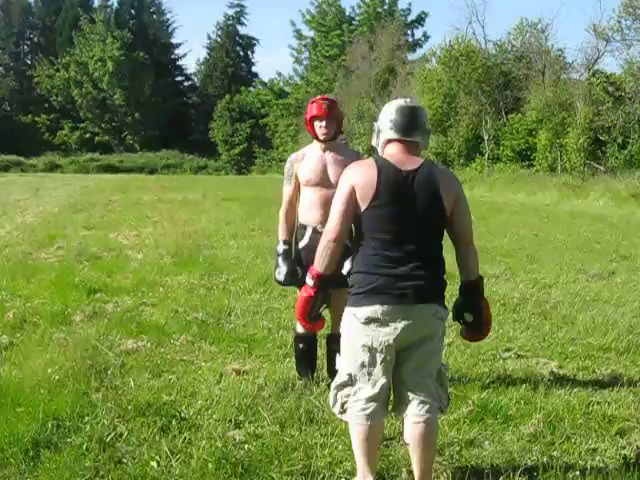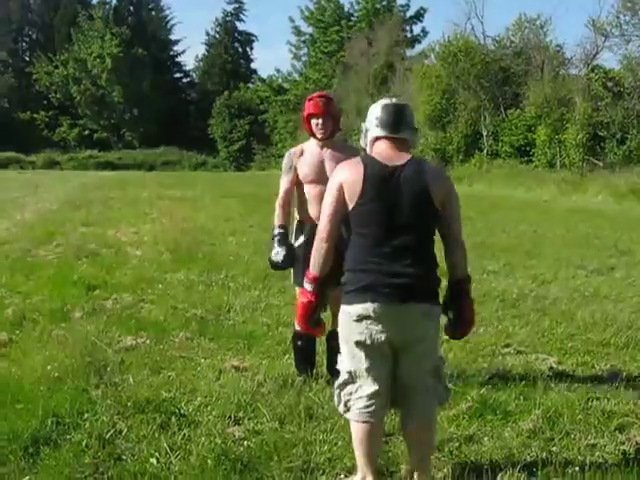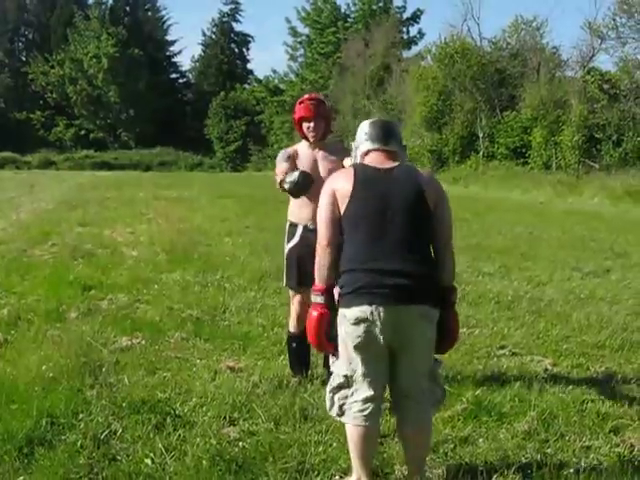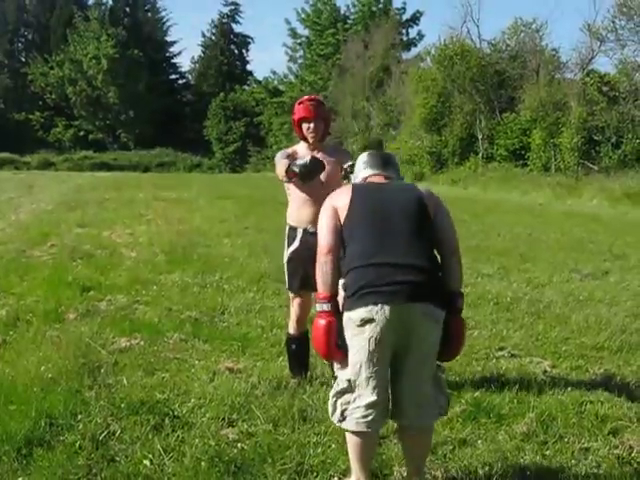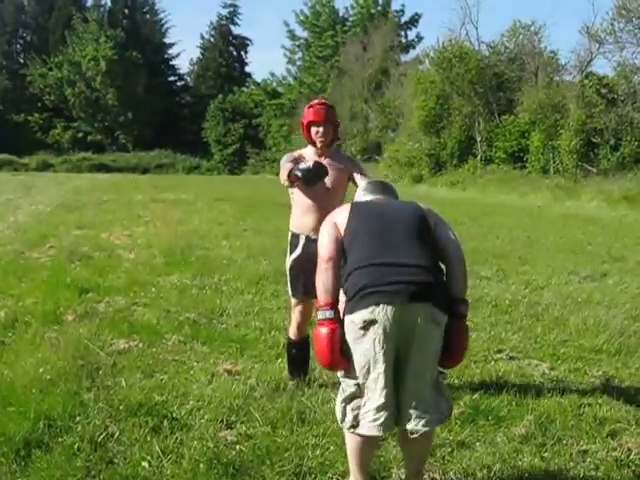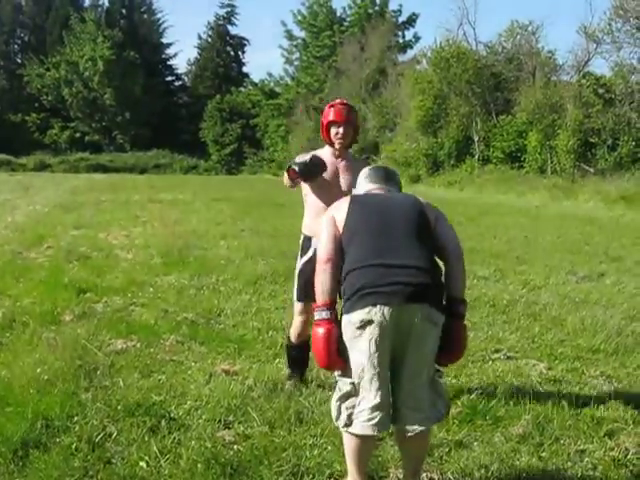
dt=0.2s
person 1, frame 1
left shoulder: (359, 173)
right shoulder: (445, 180)
left elbow: (333, 236)
right elbow: (465, 244)
left wrist: (314, 283)
right wrist: (472, 292)
left hip: (370, 304)
right hip: (426, 305)
left knee: (364, 396)
right knee: (422, 398)
person 1, frame 2
left shoulder: (347, 172)
right shoulder: (436, 176)
left elbow: (325, 236)
right elbow: (454, 240)
left wrist: (312, 287)
right wrist: (460, 290)
left hip: (363, 300)
right hip: (419, 301)
left knee: (364, 394)
right knee: (420, 395)
person 1, frame 3
left shoulder: (339, 181)
right shoulder: (427, 182)
left elbow: (326, 245)
right elbow: (444, 247)
left wrist: (321, 300)
right wrist: (447, 302)
left hip: (361, 301)
right hip: (417, 302)
left knee: (360, 395)
right knee: (416, 395)
person 1, frame 4
left shoulder: (339, 198)
right shoulder: (425, 197)
left elbow: (327, 252)
right elbow: (451, 251)
left wrist: (326, 308)
right wrist: (453, 308)
left hip: (368, 300)
right hip: (423, 301)
left knee: (360, 396)
right knee: (419, 396)
person 1, frame 5
left shoulder: (339, 215)
right shoulder: (422, 212)
left elbow: (327, 262)
right elbow: (456, 259)
left wrist: (327, 317)
right wrist: (457, 313)
left hip: (370, 302)
right hip: (425, 303)
left knee: (363, 399)
right knee: (420, 400)
person 1, frame 6
left shoulder: (340, 208)
right shoulder: (423, 207)
left elbow: (326, 262)
right elbow: (454, 258)
left wrist: (324, 317)
right wrist: (455, 312)
left hip: (367, 303)
right hip: (421, 304)
left knee: (363, 399)
right knee: (416, 400)
person 2, frame 1
left shoulder: (352, 158)
right shoulder: (297, 160)
right elbow: (288, 208)
right wrist: (283, 250)
left hip: (342, 238)
right hip: (309, 238)
left knee: (340, 310)
left ankle: (338, 373)
right ankle: (305, 373)
person 2, frame 2
left shoulder: (349, 154)
right shoulder: (295, 156)
right elbow: (284, 195)
right wrist: (279, 234)
left hip: (340, 234)
right hip: (307, 234)
left knee: (340, 306)
left ankle: (337, 370)
right ankle: (304, 370)
person 2, frame 3
left shoulder: (340, 152)
right shoulder: (289, 154)
right elbow: (281, 175)
right wrist: (288, 180)
right hip: (300, 235)
right knee: (299, 307)
right ankle: (299, 371)
person 2, frame 4
left shoulder: (339, 155)
right shoulder: (287, 155)
right elbow: (283, 172)
right wrist: (293, 171)
right hip: (299, 238)
right knee: (299, 309)
right ankle: (298, 372)
person 2, frame 5
left shoulder: (347, 163)
right shoulder: (293, 160)
right elbow: (286, 178)
right wrist: (295, 176)
right hip: (303, 244)
right knee: (300, 314)
right ankle: (297, 374)
person 2, frame 6
left shoulder: (362, 167)
right shoulder: (311, 160)
right elbow: (290, 181)
right wrist: (294, 172)
right hip: (314, 247)
right knee: (302, 321)
right ankle: (296, 370)
